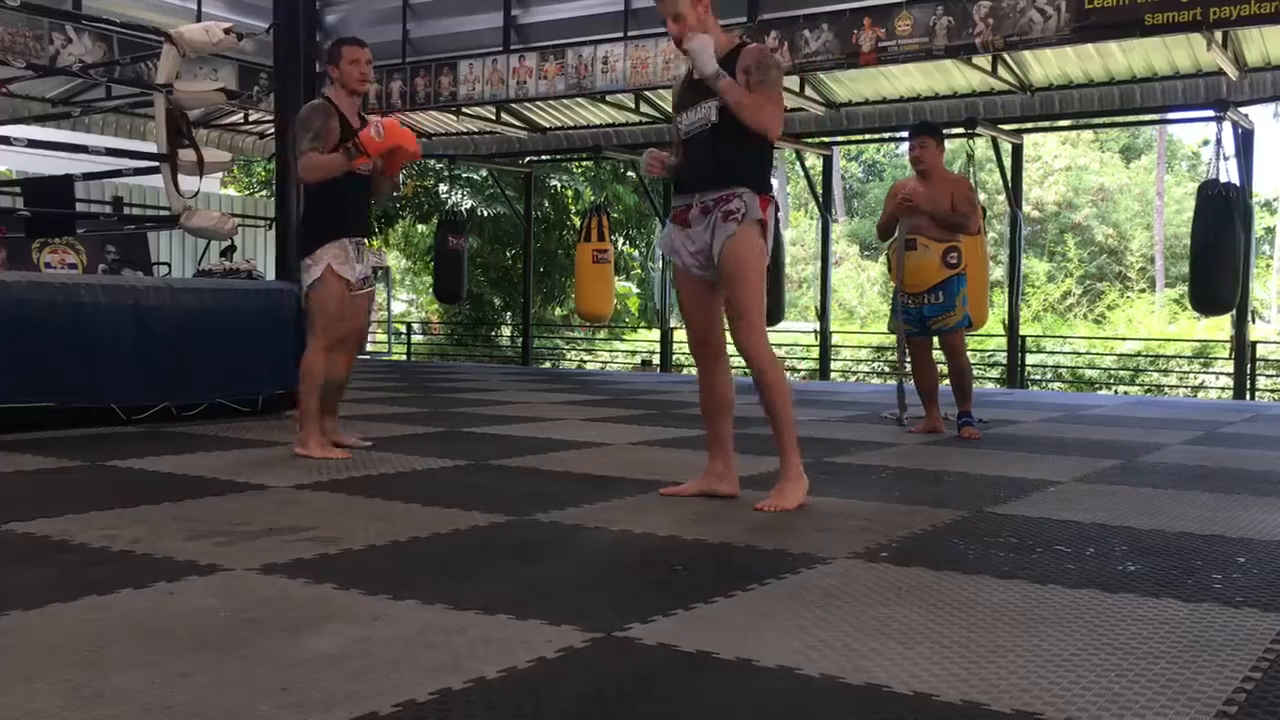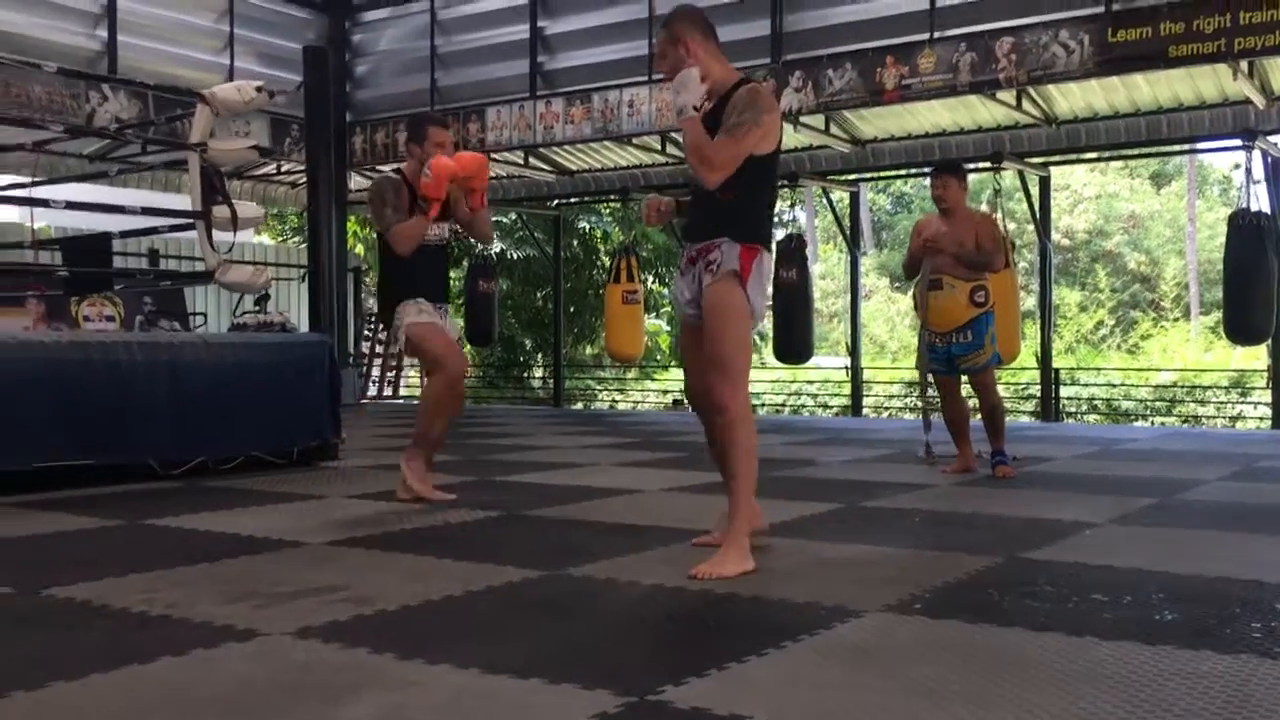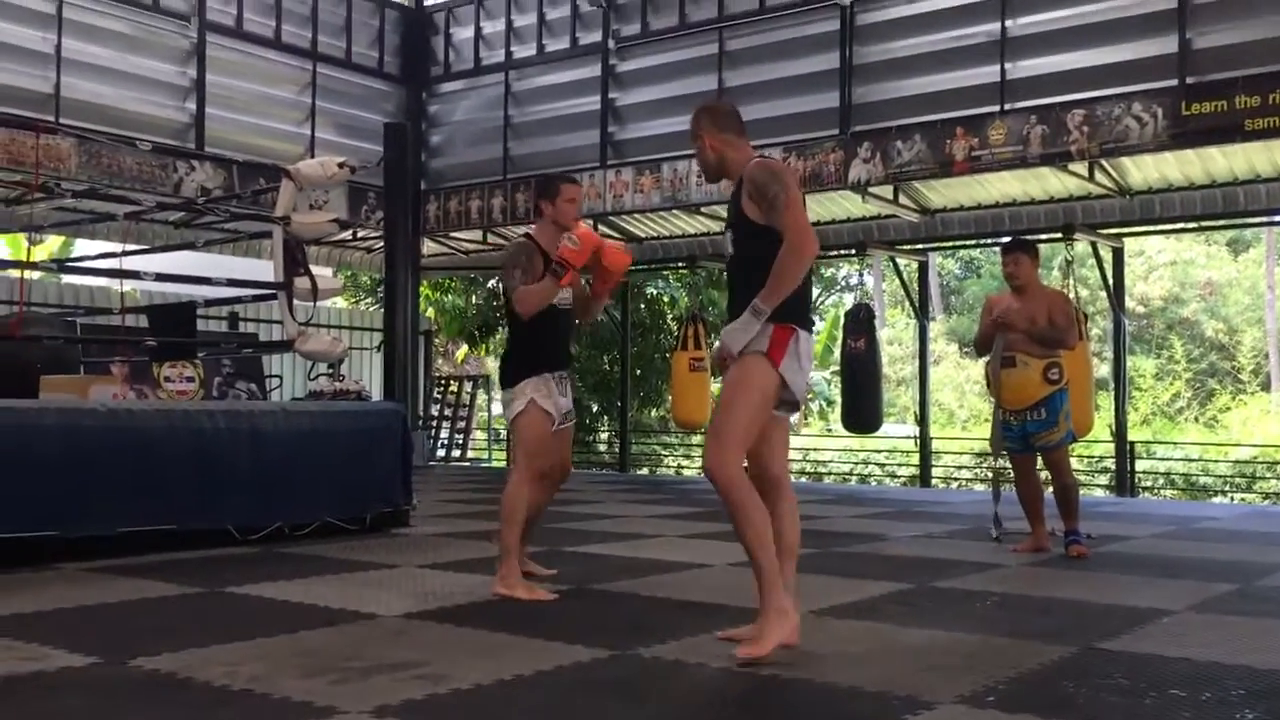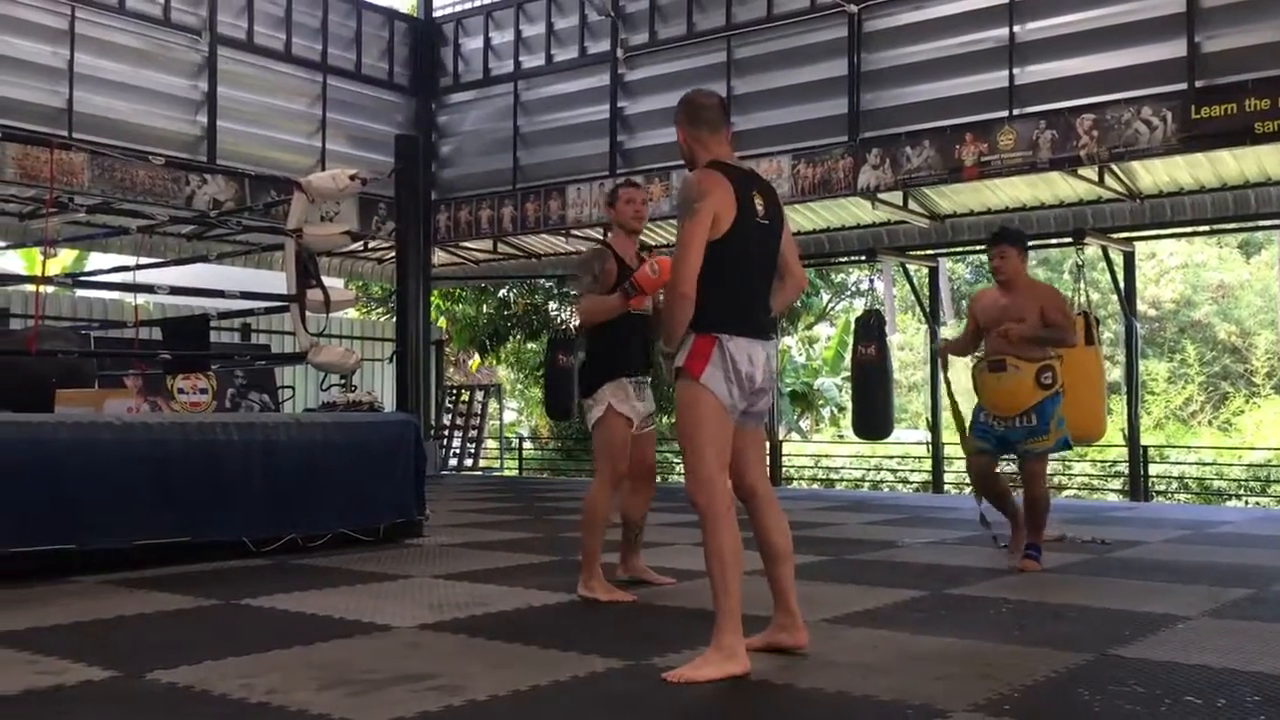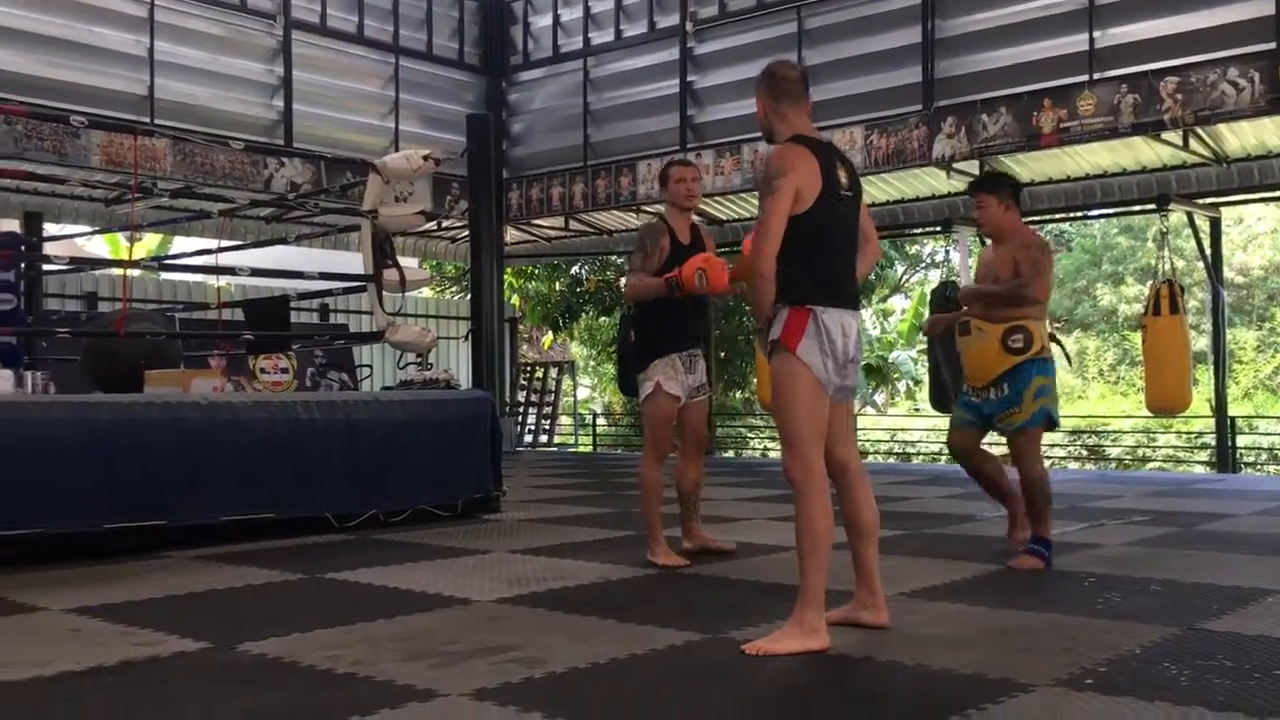
dt=1s
person 1, frame 1
left shoulder: (753, 58)
right shoulder: (686, 83)
left elbow: (768, 124)
left wrist: (712, 68)
right wrist: (663, 164)
left hip: (738, 208)
right hip: (686, 218)
left knee: (748, 338)
right knee: (705, 347)
left ankle: (792, 470)
right ankle: (720, 470)
person 1, frame 2
left shoulder: (753, 99)
right shoulder: (710, 109)
left elbow: (711, 171)
left wrist: (687, 111)
right wrist: (673, 207)
left hip: (735, 258)
right hip: (698, 260)
left knee: (729, 395)
right knee: (701, 393)
left ankle: (737, 545)
right ankle: (745, 512)
person 1, frame 3
left shoulder: (766, 173)
right shoulder: (748, 190)
left elbow: (803, 244)
left wrist: (750, 318)
right wrist: (740, 334)
left hip: (776, 337)
right hip: (766, 340)
left knee: (722, 462)
right knee: (769, 477)
left ankle: (777, 604)
right ankle: (777, 613)
person 1, frame 4
left shoulder: (701, 186)
right shoulder: (763, 191)
left elbow: (683, 285)
right elbow: (794, 278)
left wrist: (669, 346)
left hip: (714, 349)
right hip: (758, 351)
left knee: (709, 494)
right knee: (753, 486)
left ankle: (728, 647)
right ankle: (788, 622)
person 1, frame 5
left shoulder: (783, 161)
right shoulder: (838, 162)
left elbow: (763, 264)
right elbow: (869, 242)
left wrist: (764, 321)
left hip: (805, 323)
right hip: (845, 321)
left knee: (804, 469)
right knee: (844, 464)
left ankle: (809, 621)
right ankle: (869, 598)
person 2, frame 1
left shoulder: (364, 122)
right shoulder: (319, 113)
left elbow: (377, 189)
right elbow: (305, 170)
right wrist: (357, 148)
left hip: (356, 242)
right hip: (324, 242)
left knee: (353, 336)
right knee: (327, 336)
left ankle: (326, 425)
right ankle: (308, 436)
person 2, frame 2
left shoulder: (444, 186)
right shoulder: (389, 187)
left elbow: (483, 236)
right elbow: (403, 244)
left wrist: (474, 195)
right wrist: (431, 200)
left hip: (434, 305)
right hip: (406, 304)
left knee: (446, 393)
right knee: (453, 367)
left ankle: (413, 482)
right ankle: (414, 456)
person 2, frame 3
left shoulder: (571, 250)
right shoulder: (522, 252)
left elbow: (584, 315)
right elbow: (524, 306)
left wrist: (605, 280)
right wrist: (563, 267)
left hip: (557, 374)
right hip: (527, 375)
left knee: (555, 469)
right knee: (530, 468)
left ankle: (514, 554)
right ankle: (507, 573)
person 2, frame 4
left shoulder: (645, 262)
right shoulder: (600, 258)
right elbow: (587, 313)
right wrist: (633, 290)
left hip: (639, 379)
right hip: (607, 380)
left knee: (643, 475)
right knee: (612, 474)
left ankle: (631, 561)
right ankle: (590, 577)
person 2, frame 5
left shoulder: (702, 238)
right shoulder: (654, 234)
left elbow: (720, 282)
right elbow: (633, 288)
right wrist: (675, 283)
left hip: (692, 353)
right hip: (659, 355)
left knee: (696, 443)
right knee: (658, 449)
left ankle: (692, 529)
right ankle: (656, 542)
person 3, frame 1
left shoulder: (957, 184)
right shoulder: (899, 188)
left elbow: (971, 225)
right elbow: (882, 233)
left wrist: (928, 209)
right wrist: (895, 213)
left hip: (943, 277)
right hip: (908, 279)
left knee: (954, 347)
right knee: (917, 349)
left ankle: (965, 416)
right ankle: (932, 417)
person 3, frame 2
left shoulder: (981, 222)
right shoulder: (923, 226)
left elbow: (996, 262)
right elbow: (908, 272)
left wrist: (952, 250)
right wrist: (917, 253)
left hip: (971, 316)
right hip: (935, 319)
left knee: (984, 385)
right knee: (947, 389)
left ankle: (999, 455)
right ankle: (965, 455)
person 3, frame 3
left shoulder: (1054, 298)
right shoulder: (994, 303)
left elbow: (1069, 339)
right elbow: (980, 349)
left wrist: (1024, 327)
right wrist: (989, 331)
left hip: (1045, 393)
right hip: (1008, 397)
left knee: (1058, 463)
right knee: (1022, 467)
left ankle: (1073, 533)
right ankle: (1038, 534)
person 3, frame 4
left shoulder: (1044, 294)
right shoulder: (980, 300)
left elbow: (1070, 336)
right elbow: (970, 341)
left wrist: (1025, 333)
right wrist: (948, 347)
left hip: (1034, 397)
right hip: (992, 399)
left knee: (1033, 473)
right knee: (978, 468)
left ankle: (1032, 546)
right ankle: (1018, 524)
person 3, frame 5
left shoulder: (1030, 245)
right shoulder: (989, 252)
left elbow: (1030, 291)
left wrist: (978, 290)
right wrist: (949, 320)
left hip: (1020, 365)
right hip: (985, 369)
left knee: (1025, 451)
right knee: (961, 443)
left ankle: (1040, 541)
right ankle: (1018, 513)
